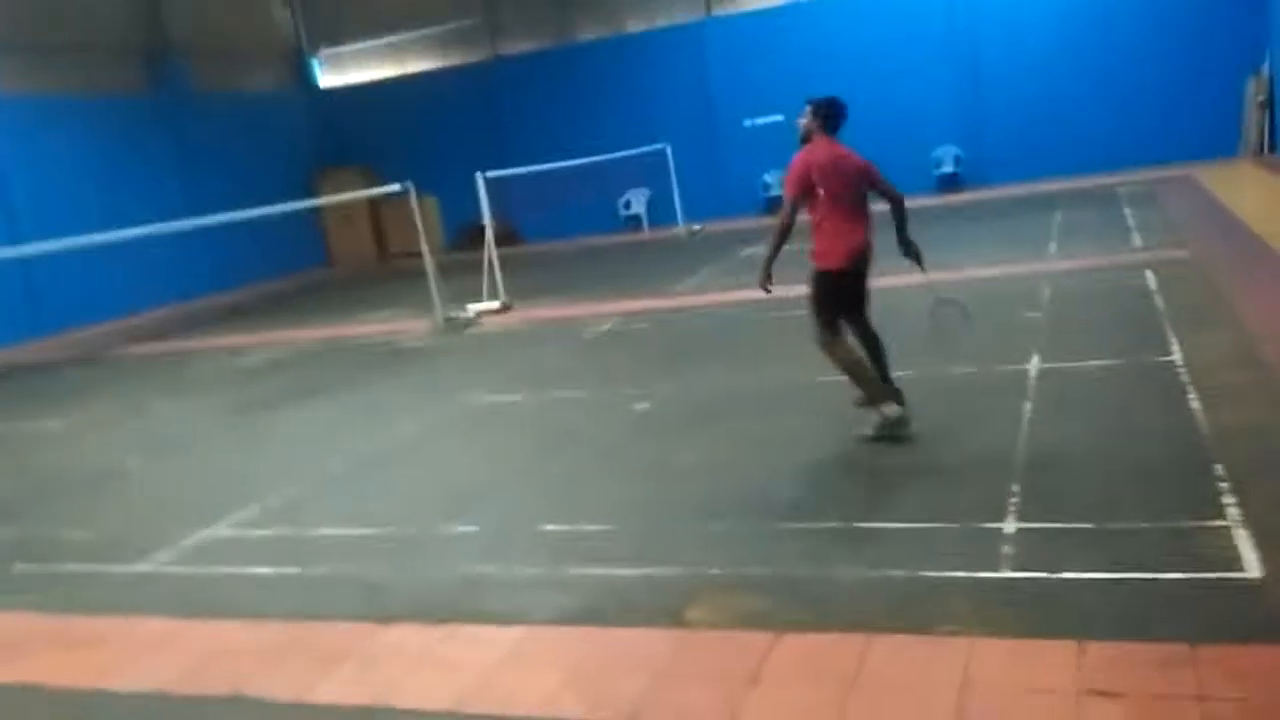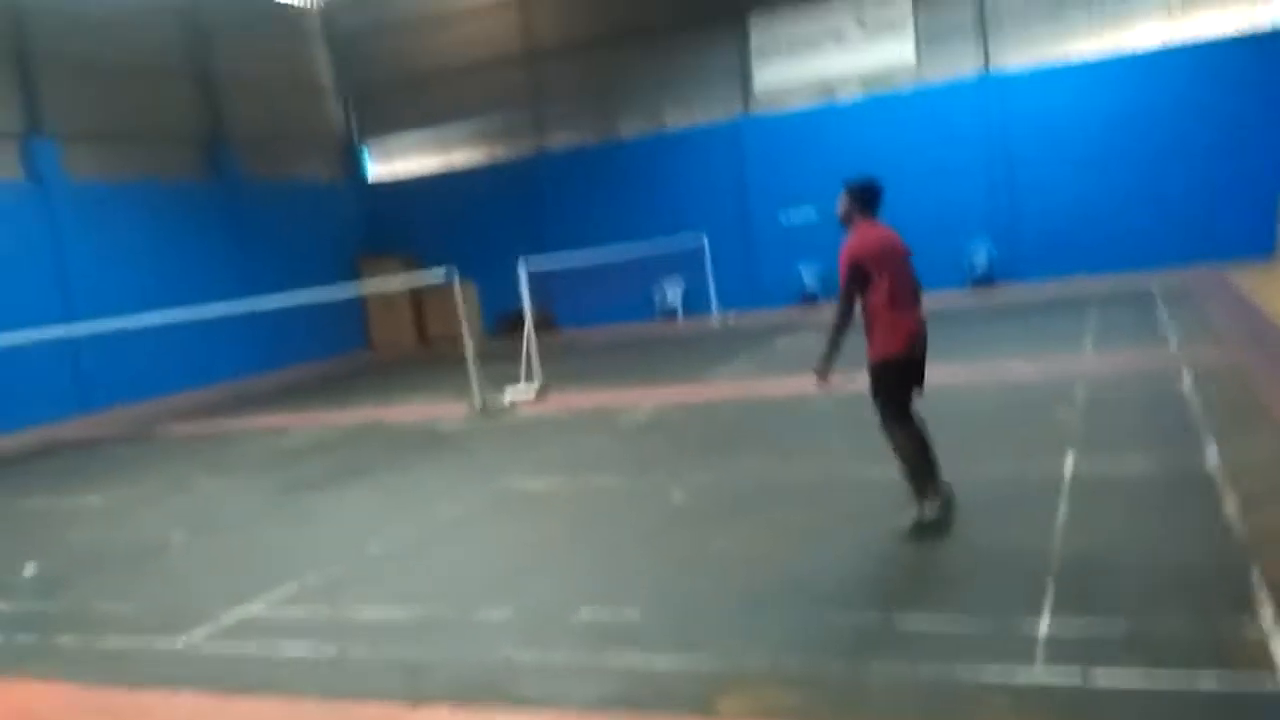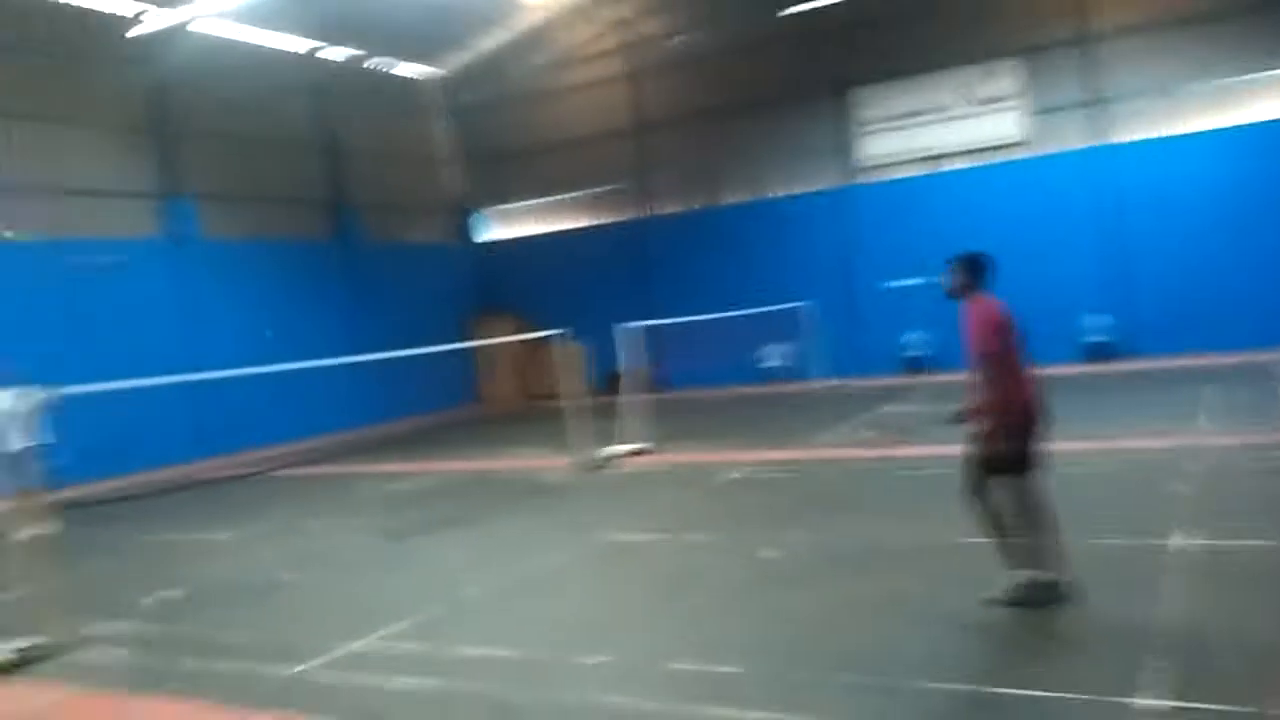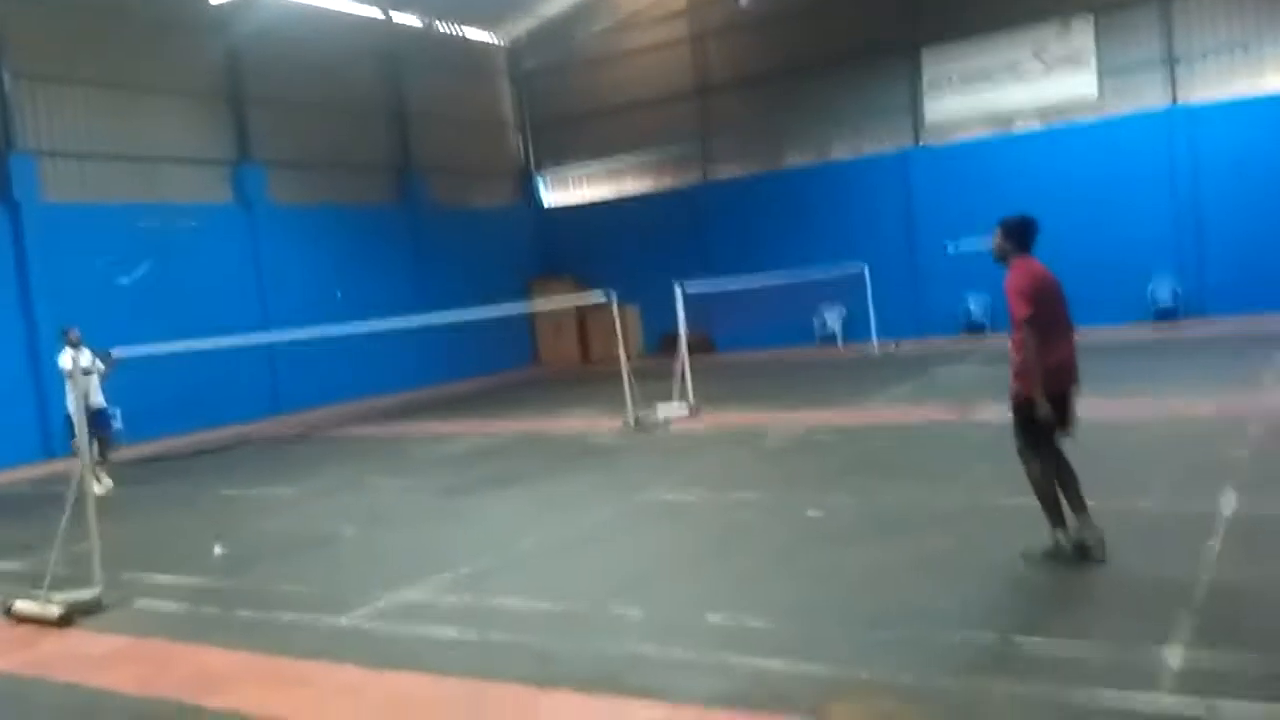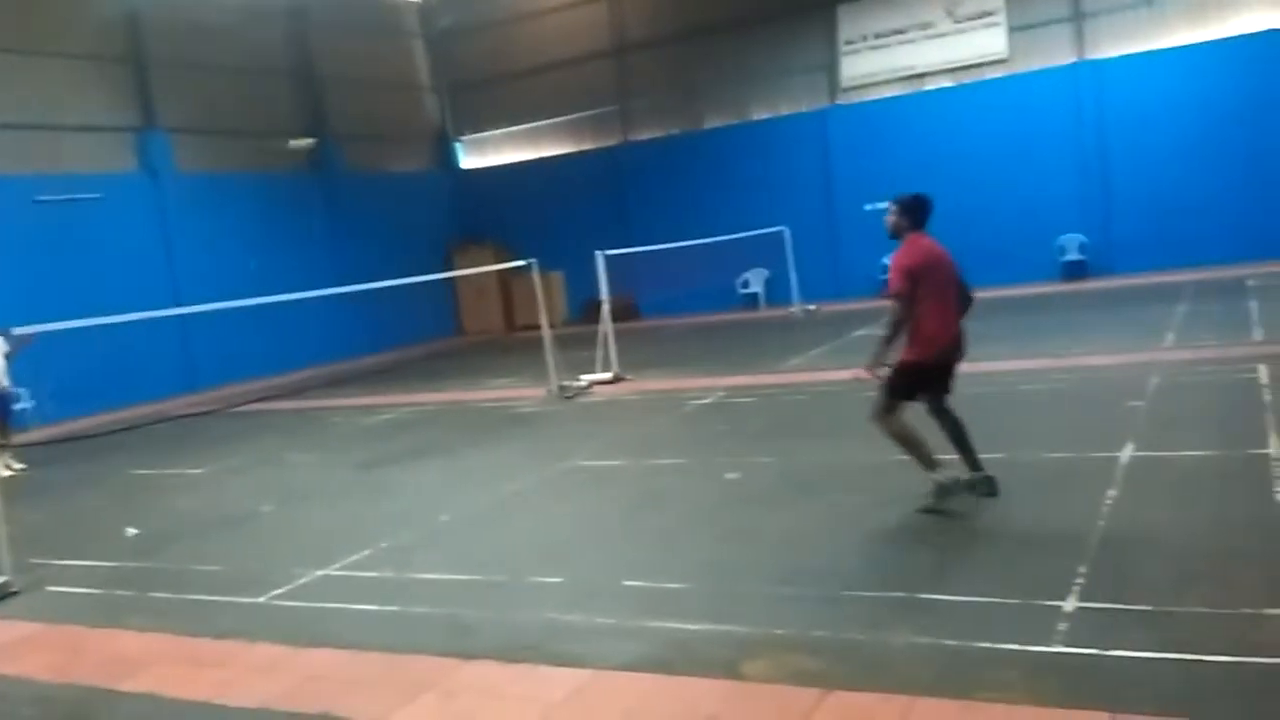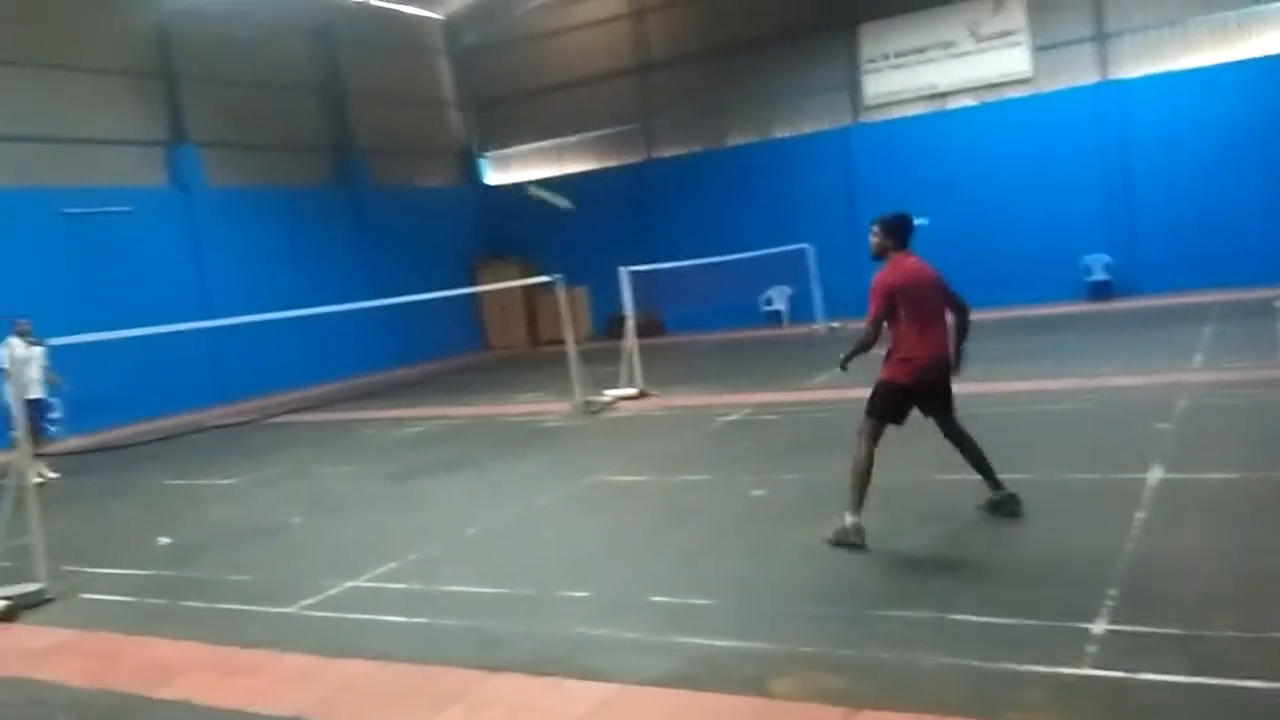
dt=0.3s
person 1, frame 1
left shoulder: (804, 159)
right shoulder: (854, 160)
left elbow: (787, 218)
right elbow: (894, 198)
left wrist: (768, 264)
right wrist: (903, 238)
left hip: (832, 259)
right hip: (859, 252)
left knee: (830, 338)
right knee: (857, 321)
left ankle: (890, 409)
right ankle: (886, 391)
person 1, frame 2
left shoulder: (856, 244)
right shoulder: (892, 239)
left elbow: (844, 308)
right elbow: (914, 288)
left wrist: (827, 358)
left hip: (888, 346)
right hip: (912, 337)
left knee: (894, 424)
right knee: (903, 416)
left ankle: (931, 509)
right ankle: (936, 489)
person 1, frame 3
left shoulder: (978, 313)
right shoulder: (992, 309)
left elbow: (992, 372)
left wrist: (998, 432)
right wrist: (978, 406)
left hip: (1004, 416)
right hip: (1021, 410)
left knee: (978, 488)
right knee: (1025, 491)
left ankle: (1024, 574)
right ankle: (1047, 575)
person 1, frame 4
left shoulder: (1018, 279)
right shoulder: (1042, 274)
left elbow: (1029, 338)
left wrist: (1039, 395)
left hip: (1036, 381)
right hip: (1061, 373)
left knee: (1030, 453)
right knee: (1047, 449)
left ankle: (1063, 539)
right ankle: (1085, 530)
person 1, frame 5
left shoulder: (905, 257)
right shoulder: (938, 252)
left elbow: (900, 314)
right elbow: (966, 297)
left wrist: (880, 353)
left hip: (924, 348)
right hip: (948, 345)
left knee: (884, 412)
right knee: (937, 405)
left ankle: (941, 477)
right ankle: (978, 474)
person 1, frame 6
left shoulder: (885, 277)
right shoulder: (928, 272)
left elbow: (872, 335)
right elbow: (961, 311)
left wrist: (848, 355)
right wrist: (957, 353)
left hip: (901, 371)
right hip: (936, 367)
left knee: (867, 436)
right knee: (952, 429)
left ankle: (853, 522)
right ankle: (1000, 494)
